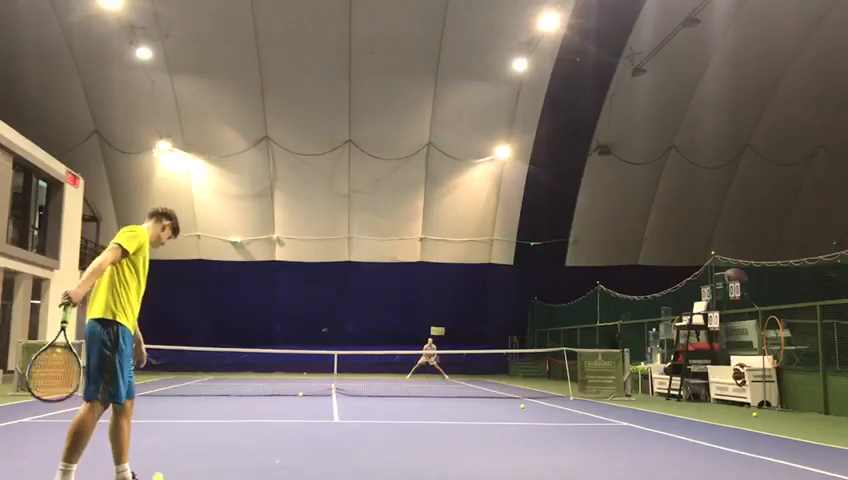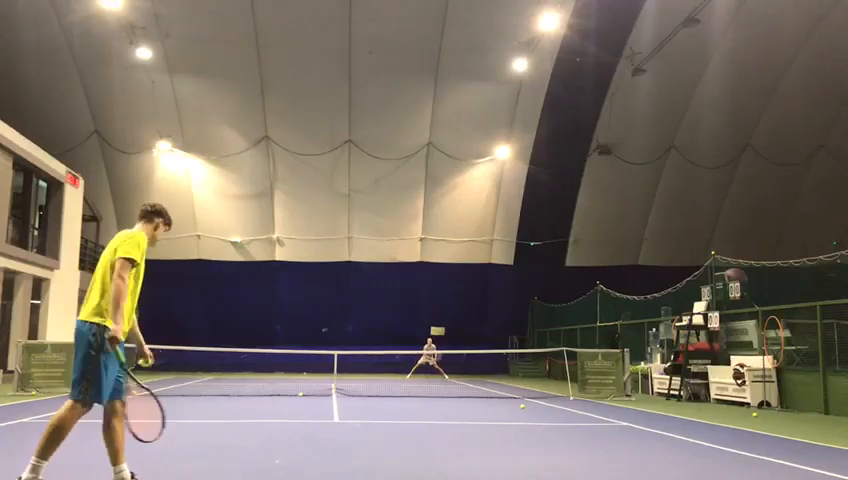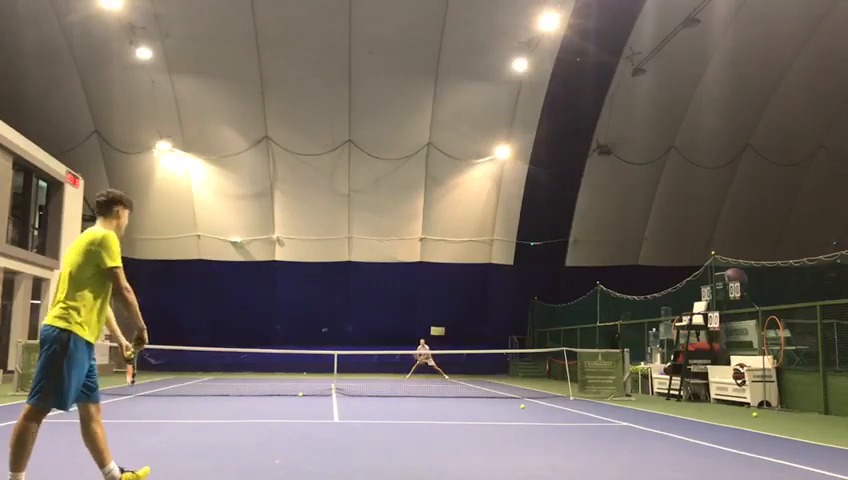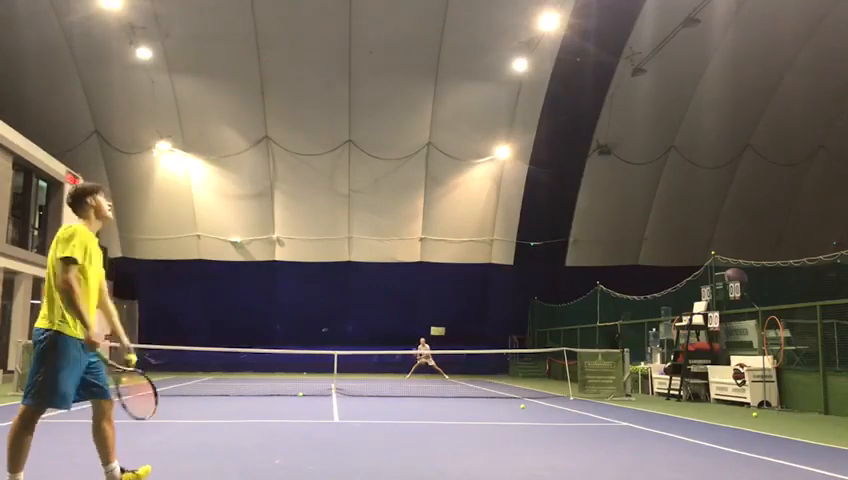
dt=0.4s
person 1, frame 1
left shoulder: (138, 245)
right shoulder: (136, 233)
right elbow: (106, 258)
left wrist: (139, 341)
right wrist: (81, 288)
left hip: (119, 329)
right hip: (109, 325)
left knee: (125, 404)
right knee: (96, 402)
person 1, frame 2
left shoulder: (130, 241)
right shoulder: (135, 238)
right elbow: (119, 278)
left wrist: (140, 343)
right wrist: (116, 325)
left hip: (107, 331)
right hip: (100, 329)
left knee: (116, 406)
right knee: (80, 403)
person 1, frame 3
left shoulder: (91, 239)
right shoulder: (105, 238)
right elbow: (123, 289)
left wrist: (119, 338)
right wrist: (141, 327)
left hip: (80, 337)
right hip: (67, 333)
left knee: (91, 410)
right knee: (38, 408)
person 1, frame 4
left shoulder: (92, 243)
right shoulder: (73, 233)
left elbow: (103, 297)
right elbow: (67, 282)
left wrist: (122, 336)
right wrist: (88, 327)
left hip: (81, 338)
right hip: (59, 334)
left knee: (104, 404)
right knee: (33, 408)
